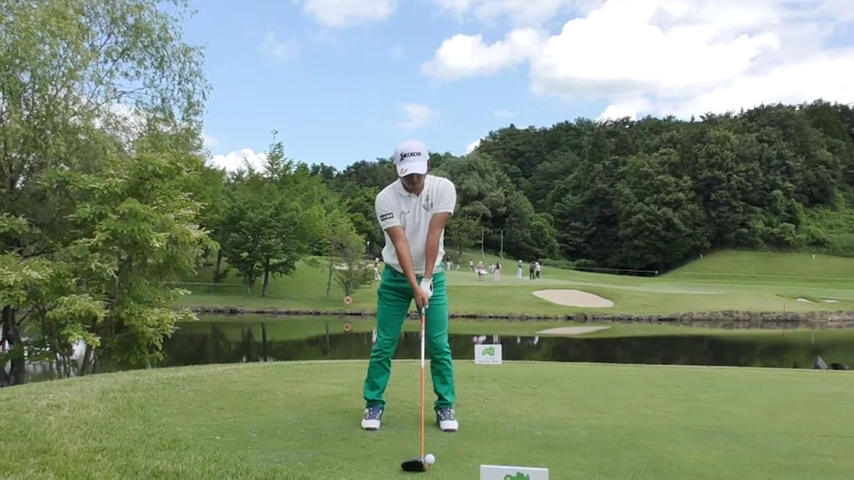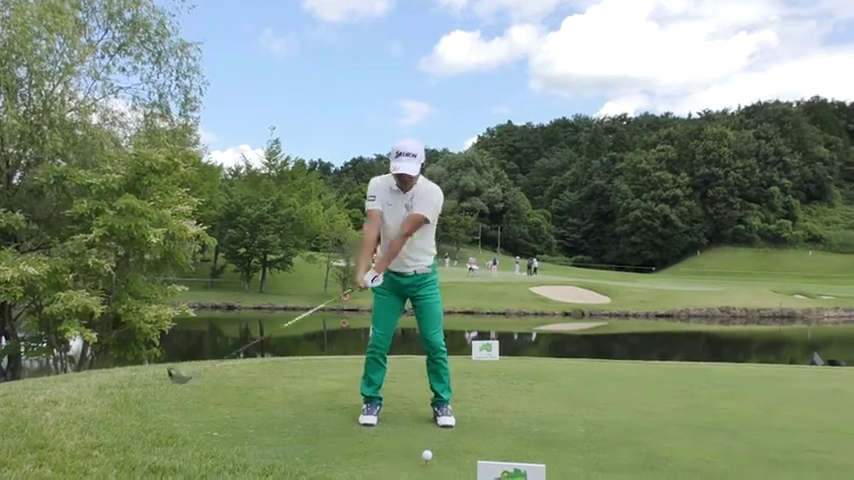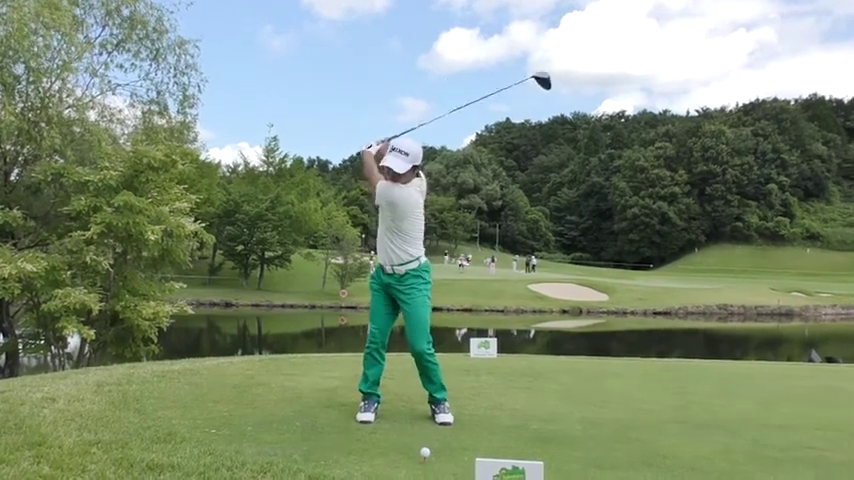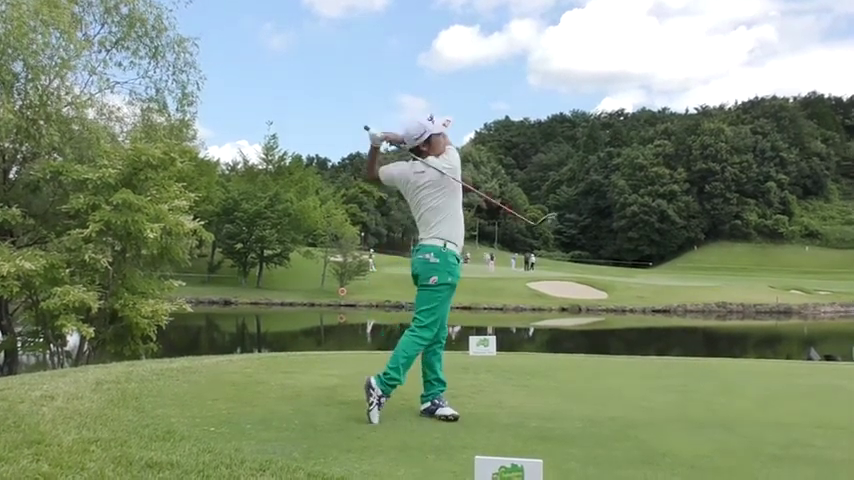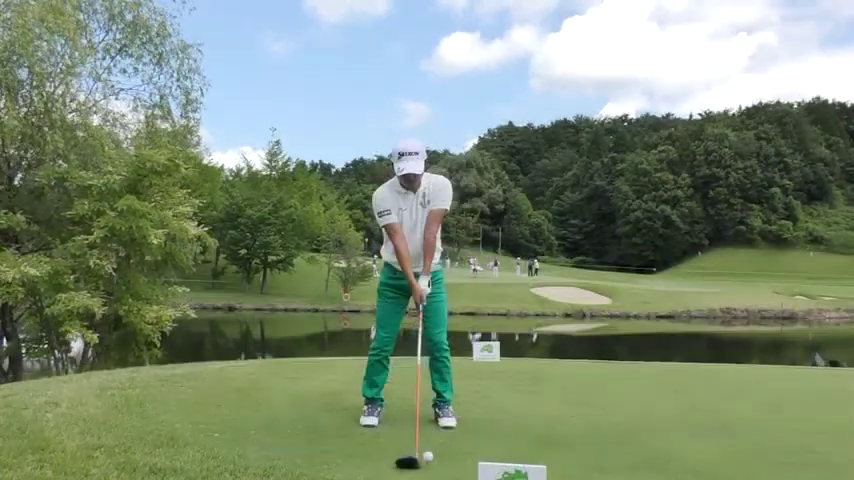
dt=1s
person 1, frame 1
left shoulder: (444, 188)
right shoulder: (386, 198)
left elbow: (434, 234)
right elbow: (400, 243)
left wrist: (427, 279)
right wrist: (414, 286)
left hip: (433, 276)
right hip: (396, 278)
left knee: (439, 345)
right knee: (384, 344)
left ankle: (445, 406)
right ankle: (373, 404)
person 1, frame 2
left shoulder: (431, 193)
right shoulder: (378, 185)
left elbow: (404, 234)
right elbow: (371, 227)
left wrist: (377, 269)
right wrist: (363, 267)
left hip: (423, 278)
right hip: (390, 277)
left knee: (434, 343)
right knee: (379, 341)
left ankle: (441, 403)
right ankle: (371, 401)
person 1, frame 3
left shoulder: (397, 193)
right shoulder: (417, 182)
left elbow: (372, 175)
left wrist: (368, 155)
right wrist: (381, 154)
left hip: (412, 278)
right hip: (384, 275)
left knee: (420, 344)
right knee: (376, 339)
left ankle: (438, 400)
right ankle: (370, 398)
person 1, frame 4
left shoulder: (404, 170)
right shoulder: (448, 164)
left elbow: (370, 174)
right elbow: (447, 145)
left wrist: (375, 145)
right wrist: (400, 138)
left hip: (427, 255)
right hip: (441, 257)
left knee: (435, 334)
right knee: (423, 327)
left ankle: (432, 397)
right ankle: (383, 383)
person 1, frame 5
left shoulder: (440, 185)
right shoulder: (382, 195)
left elbow: (431, 232)
right elbow: (398, 240)
left wrist: (425, 276)
right wrist: (413, 283)
left hip: (431, 272)
right hip: (395, 274)
left knee: (438, 342)
right knee: (382, 342)
left ankle: (443, 403)
right ankle: (372, 401)
